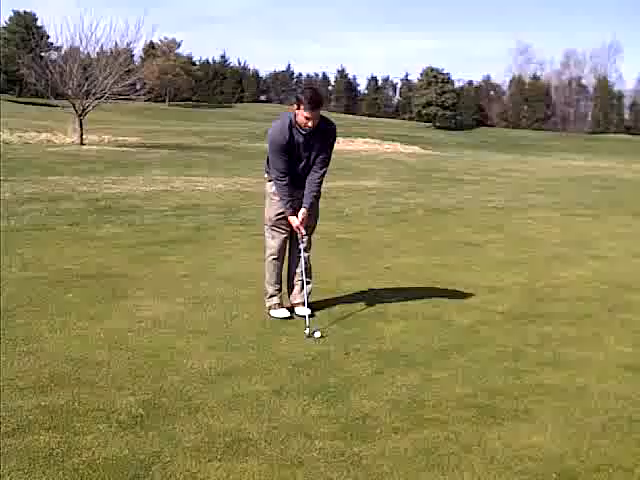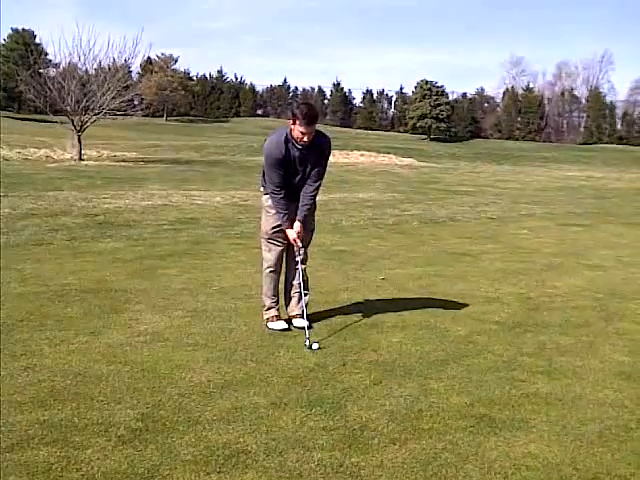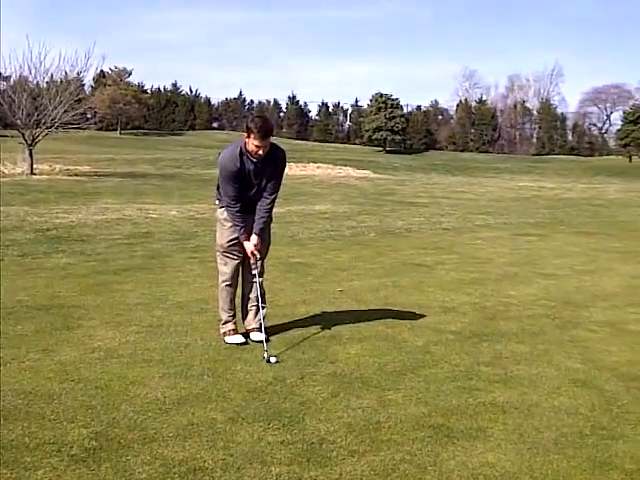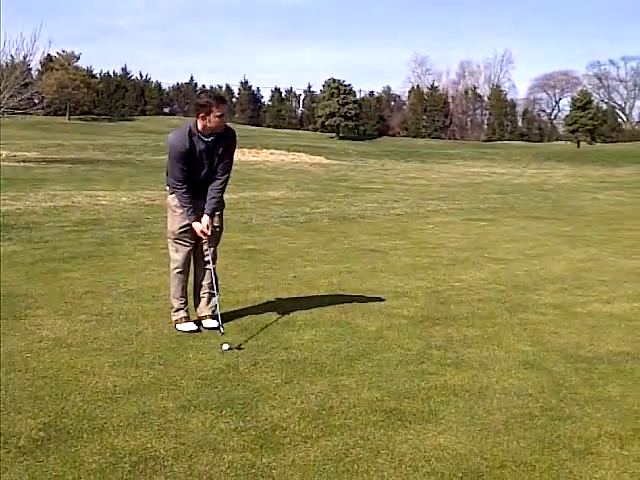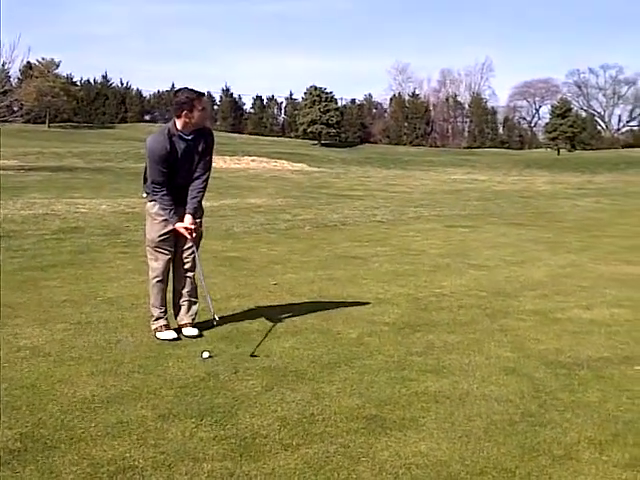
dt=0.7s
person 1, frame 1
left shoulder: (328, 130)
right shoulder: (279, 130)
left elbow: (318, 171)
right elbow: (281, 175)
left wrist: (305, 207)
right wrist: (290, 212)
left hip: (308, 187)
right hip: (280, 186)
left knee: (303, 245)
right knee: (276, 245)
left ankle: (298, 298)
right ankle: (273, 300)
person 1, frame 2
left shoulder: (322, 143)
right shoulder: (274, 145)
left elbow: (313, 184)
right elbow: (277, 190)
left wrist: (299, 219)
right wrist: (286, 225)
left hip: (304, 200)
right hip: (275, 199)
left knee: (300, 257)
right knee: (273, 257)
left ankle: (296, 310)
right ankle: (271, 312)
person 1, frame 3
left shoulder: (277, 156)
right shoulder: (229, 158)
left elbow: (268, 197)
right elbow: (232, 202)
left wrist: (256, 232)
right wrist: (244, 237)
left hip: (260, 213)
right hip: (231, 213)
left knee: (256, 270)
right knee: (229, 270)
left ankle: (253, 323)
right ankle: (228, 325)
person 1, frame 4
left shoulder: (228, 136)
right shoulder: (179, 139)
left elbow: (220, 178)
right elbow: (179, 184)
left wrist: (208, 213)
right wrist: (192, 219)
left hip: (211, 199)
right hip: (181, 198)
left knee: (208, 257)
right knee: (180, 257)
left ankle: (206, 310)
right ankle: (179, 313)
person 1, frame 5
left shoulder: (205, 136)
right shoulder: (158, 142)
left elbow: (200, 178)
right elbow: (159, 187)
left wrist: (190, 214)
right wrist: (174, 221)
left hip: (190, 206)
right hip: (161, 206)
left knee: (187, 265)
right knee: (160, 266)
left ankle: (186, 318)
right ankle: (159, 321)
